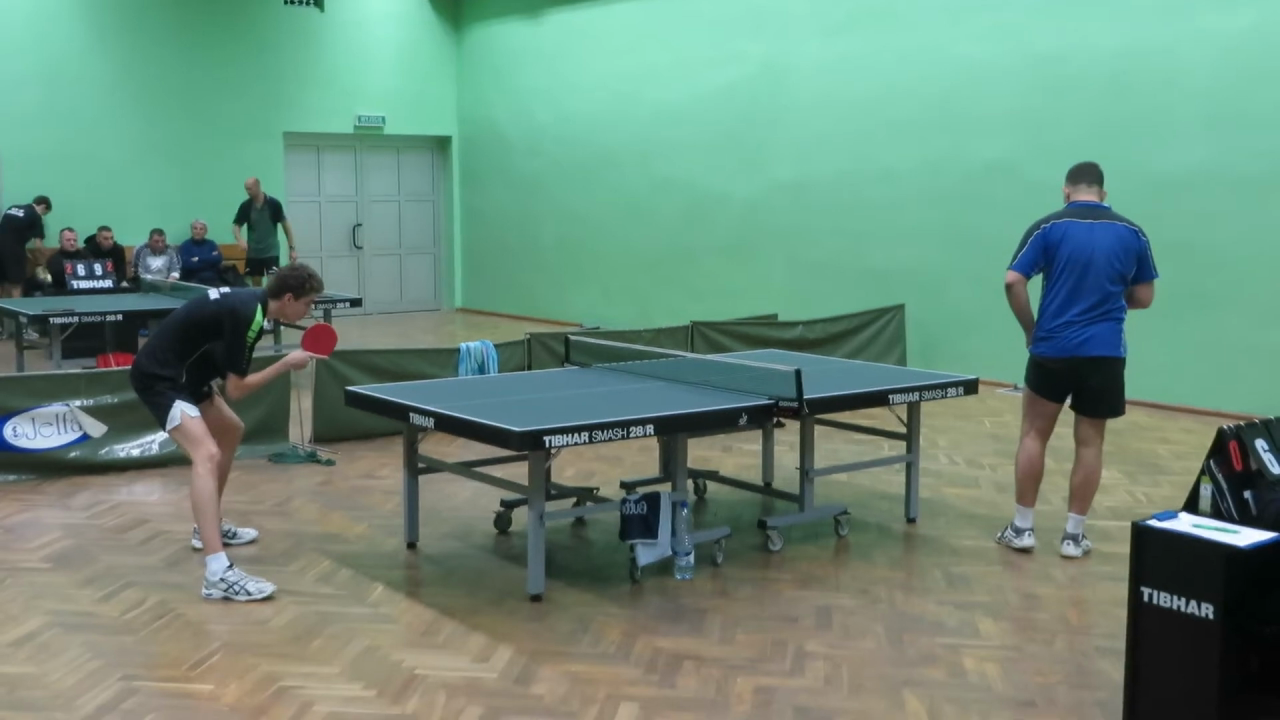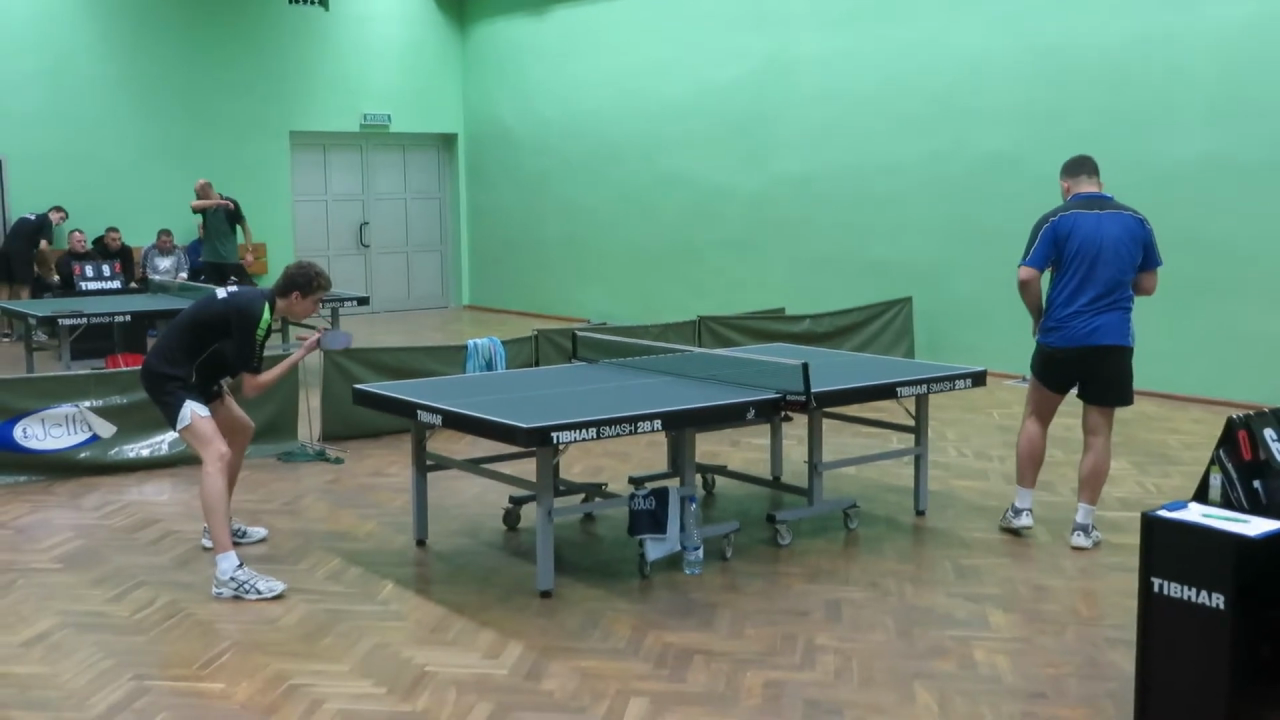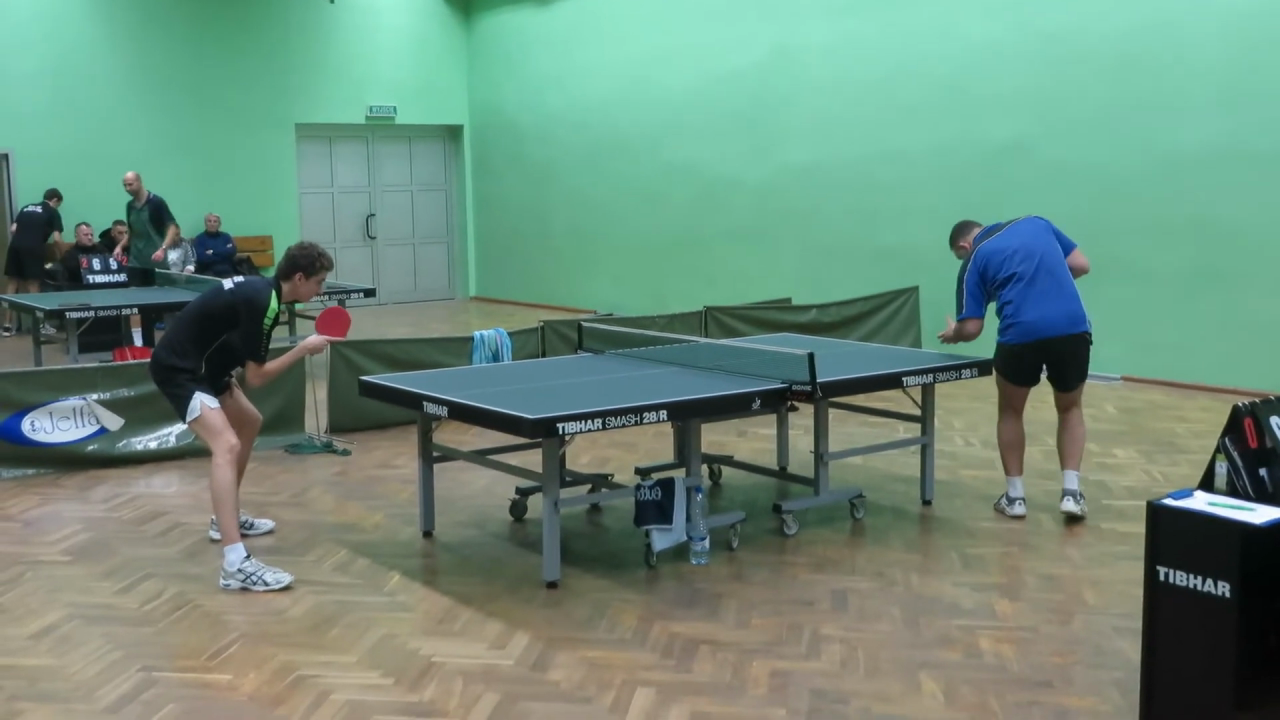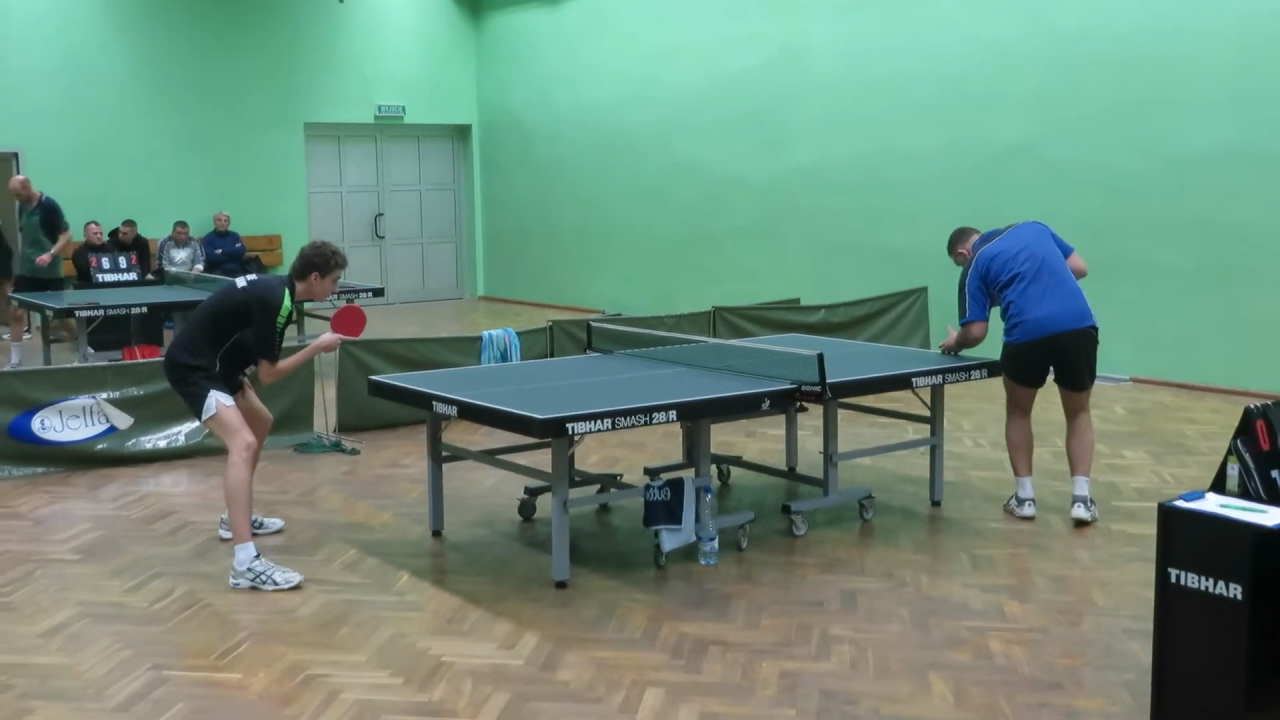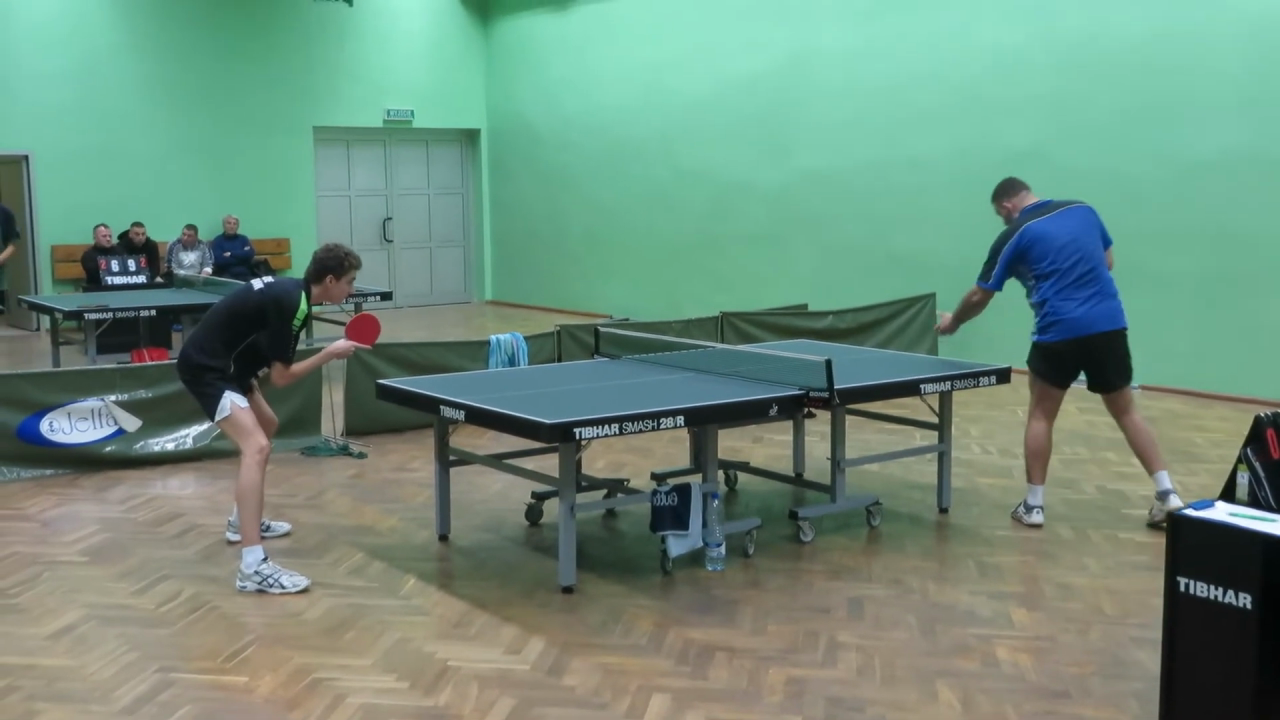
dt=1s
person 1, frame 1
left shoulder: (1048, 227)
right shoulder: (1132, 233)
left elbow: (1013, 282)
right elbow: (1143, 297)
left wrist: (1030, 329)
left hip: (1052, 349)
right hip: (1105, 353)
left knee: (1033, 436)
right knee: (1090, 443)
left ankle: (1022, 527)
right ankle: (1074, 534)
person 1, frame 2
left shoulder: (1056, 220)
right shoulder: (1137, 222)
left elbow: (1026, 277)
right elbow: (1147, 285)
left wrist: (1039, 317)
left hip: (1060, 339)
right hip: (1113, 342)
left knee: (1035, 420)
right knee: (1097, 434)
left ankle: (1021, 508)
right ankle: (1083, 525)
person 1, frame 3
left shoulder: (973, 261)
right shoulder: (1037, 224)
left elbow: (972, 327)
right elbow: (1081, 265)
left wrist: (954, 334)
left hip: (1021, 334)
right hip: (1073, 328)
left knee: (1010, 411)
right knee: (1070, 409)
left ankle: (1015, 496)
right ankle: (1071, 491)
person 1, frame 4
left shoulder: (974, 266)
right shoulder: (1034, 228)
left elbow: (976, 332)
right elbow: (1079, 268)
left wrist: (956, 343)
left hip: (1027, 334)
right hip: (1079, 326)
left knee: (1018, 412)
right knee: (1078, 412)
left ankle: (1024, 496)
right ankle: (1081, 498)
person 1, frame 5
left shoulder: (1014, 236)
right shoulder: (1083, 210)
left elbow: (979, 297)
right elbow: (1107, 262)
left wrist: (953, 321)
left hip: (1060, 333)
right hip: (1110, 325)
left knee: (1041, 416)
right knee: (1125, 411)
left ankle: (1033, 504)
right ankle: (1166, 492)
person 2, frame 1
left shoulder: (250, 302)
right shoulder: (247, 314)
right elbow: (235, 389)
right wrist: (287, 364)
left hip: (181, 372)
right hip: (158, 377)
left knee: (231, 431)
right knee: (207, 455)
left ankle: (209, 526)
right ankle: (218, 573)
person 2, frame 2
left shoulder: (256, 300)
right shoulder: (254, 313)
right elbow: (251, 387)
left wrist: (219, 385)
right wrist: (301, 354)
left hip: (190, 372)
right hip: (168, 377)
left knee: (242, 431)
right knee: (217, 454)
left ankle: (220, 525)
right ankle: (228, 572)
person 2, frame 3
left shoulder: (262, 289)
right shoulder: (260, 302)
right elbow: (256, 376)
left wrist: (226, 378)
right wrist: (304, 348)
left hip: (198, 365)
right hip: (177, 369)
left knee: (250, 423)
right knee: (227, 446)
left ankle: (227, 518)
right ankle: (235, 564)
person 2, frame 4
left shoulder: (276, 287)
right shoulder: (274, 301)
right elbow: (268, 374)
left wrist: (238, 377)
right wrist: (317, 347)
left hip: (211, 363)
right hip: (191, 367)
left knee: (261, 423)
right knee: (244, 444)
left ankle: (236, 518)
right ankle: (245, 563)
person 2, frame 5
left shoulder: (290, 289)
right shoulder: (290, 303)
right elbow: (281, 376)
left wrist: (249, 380)
right wrist: (330, 353)
left hip: (221, 363)
right hip: (205, 367)
left knee: (267, 426)
right knee: (256, 447)
left ankle: (243, 520)
right ankle: (253, 566)
